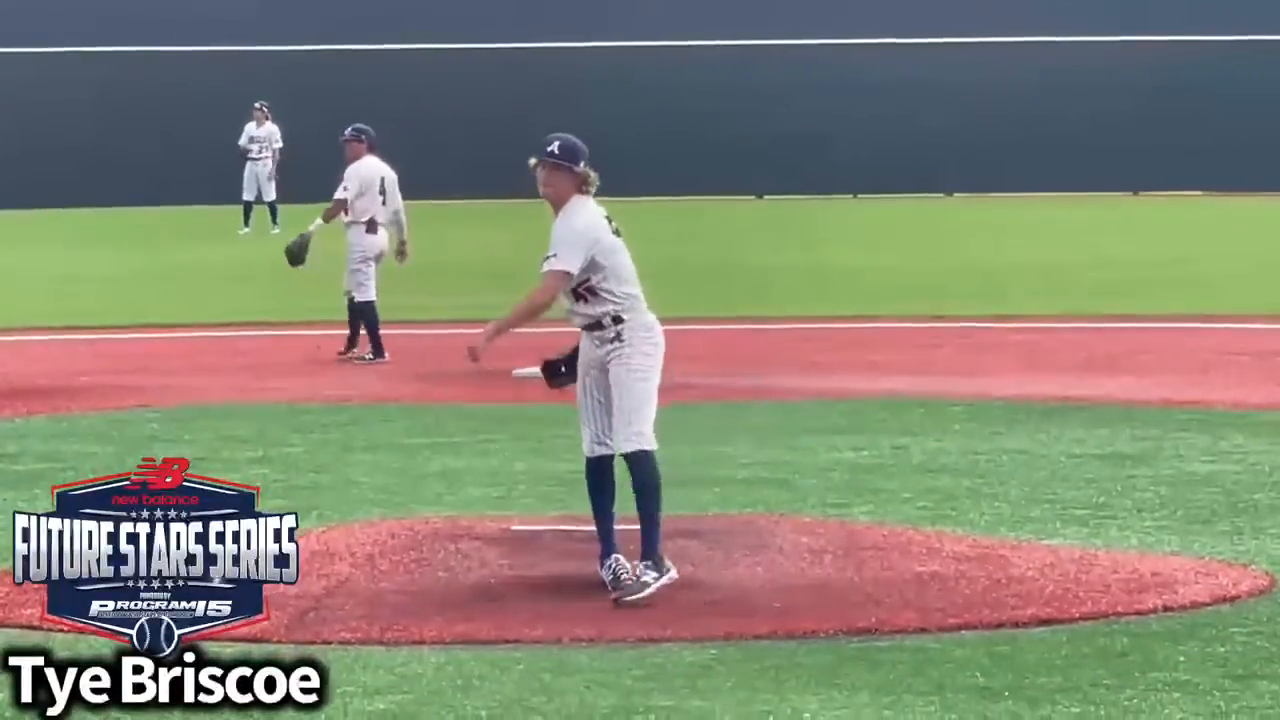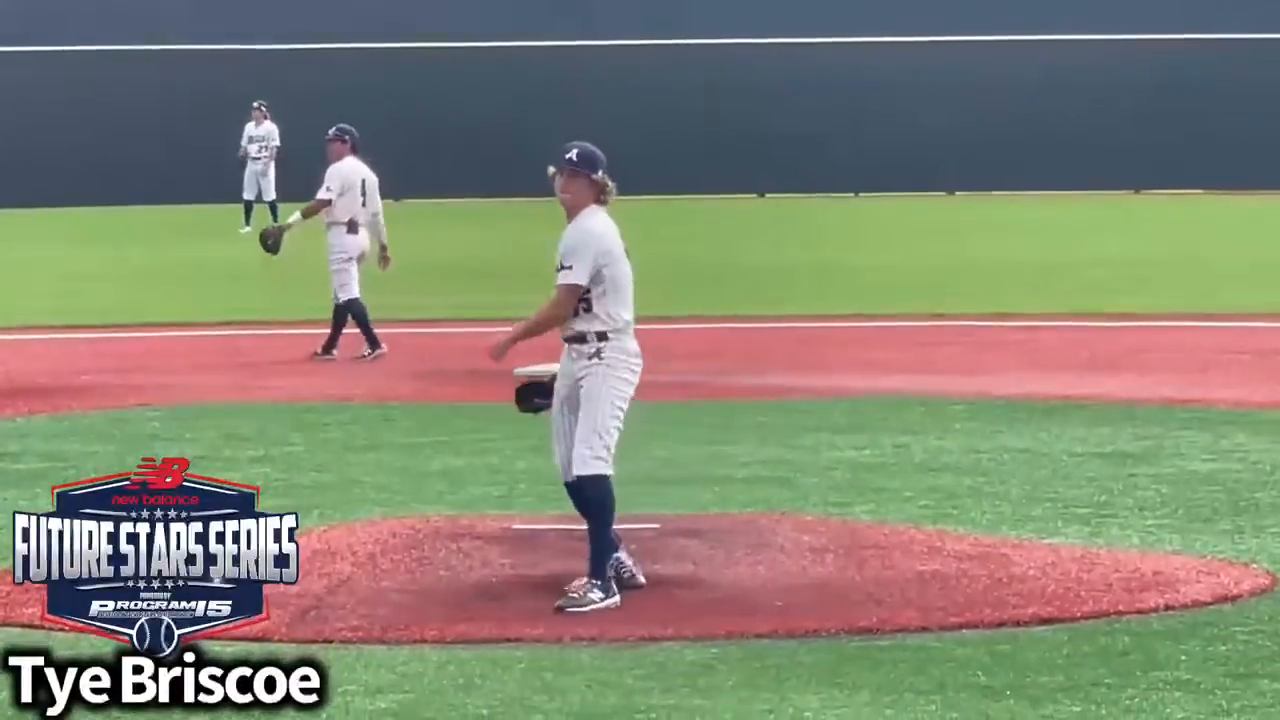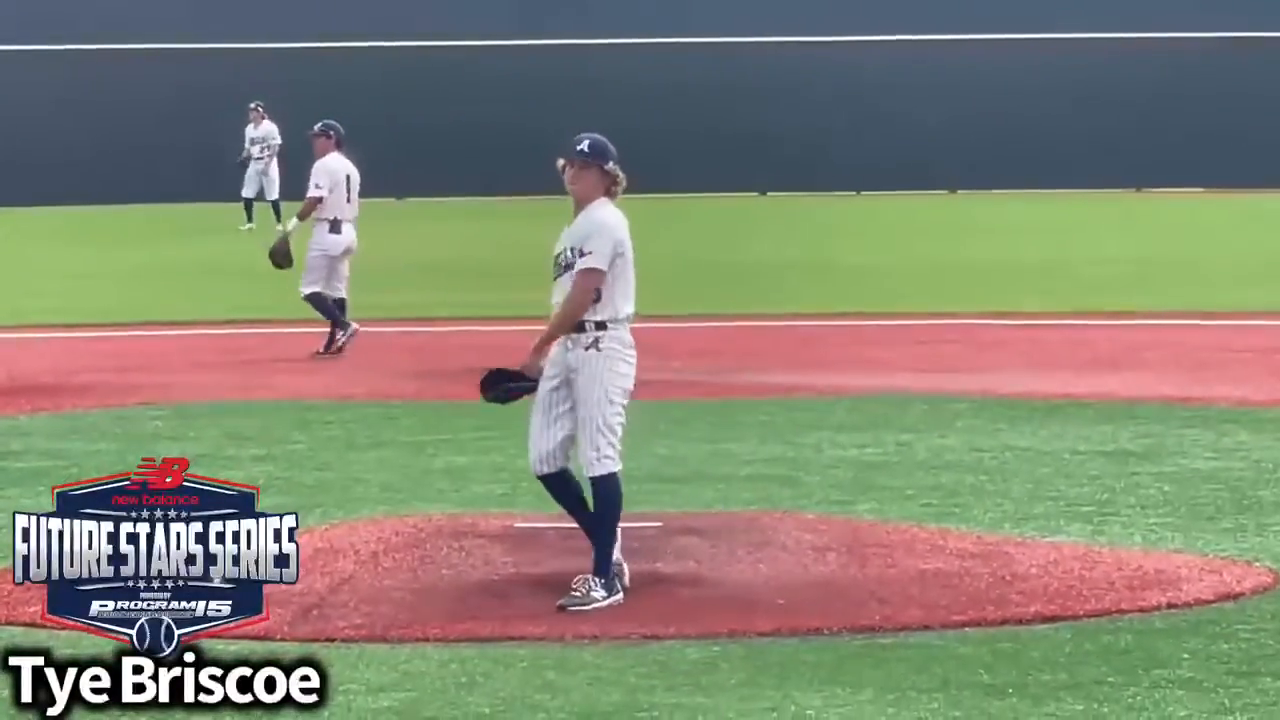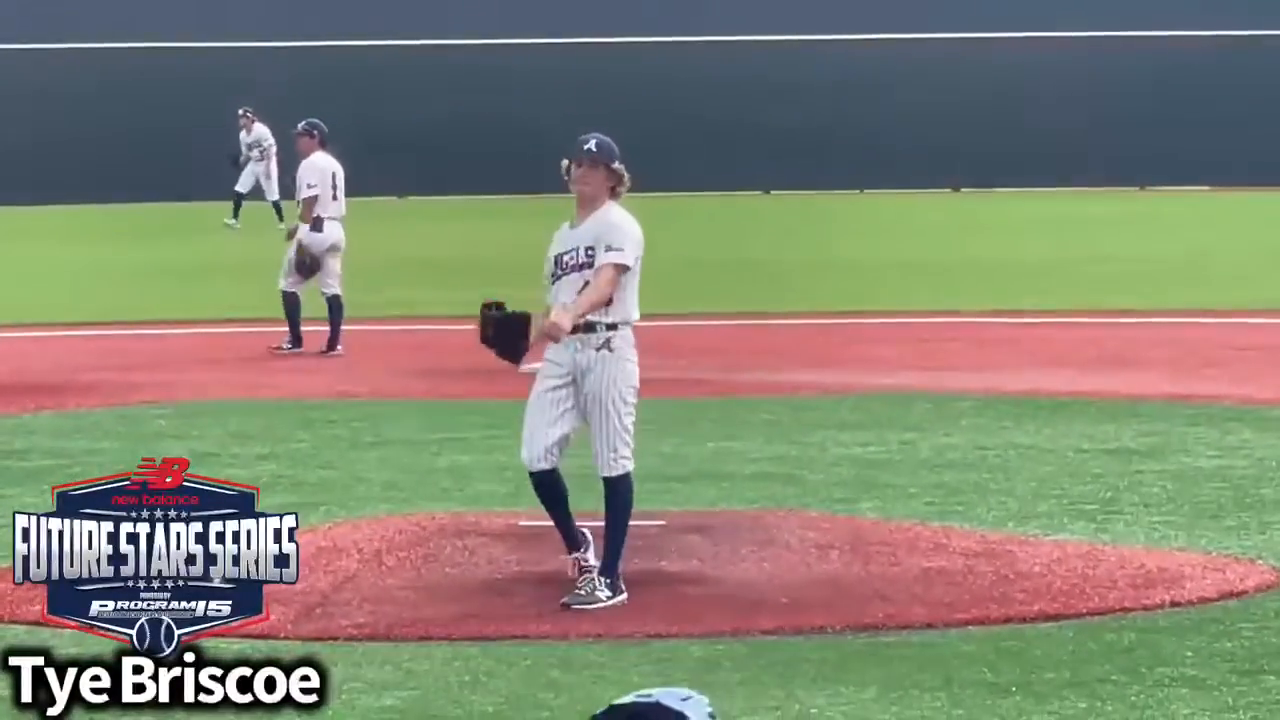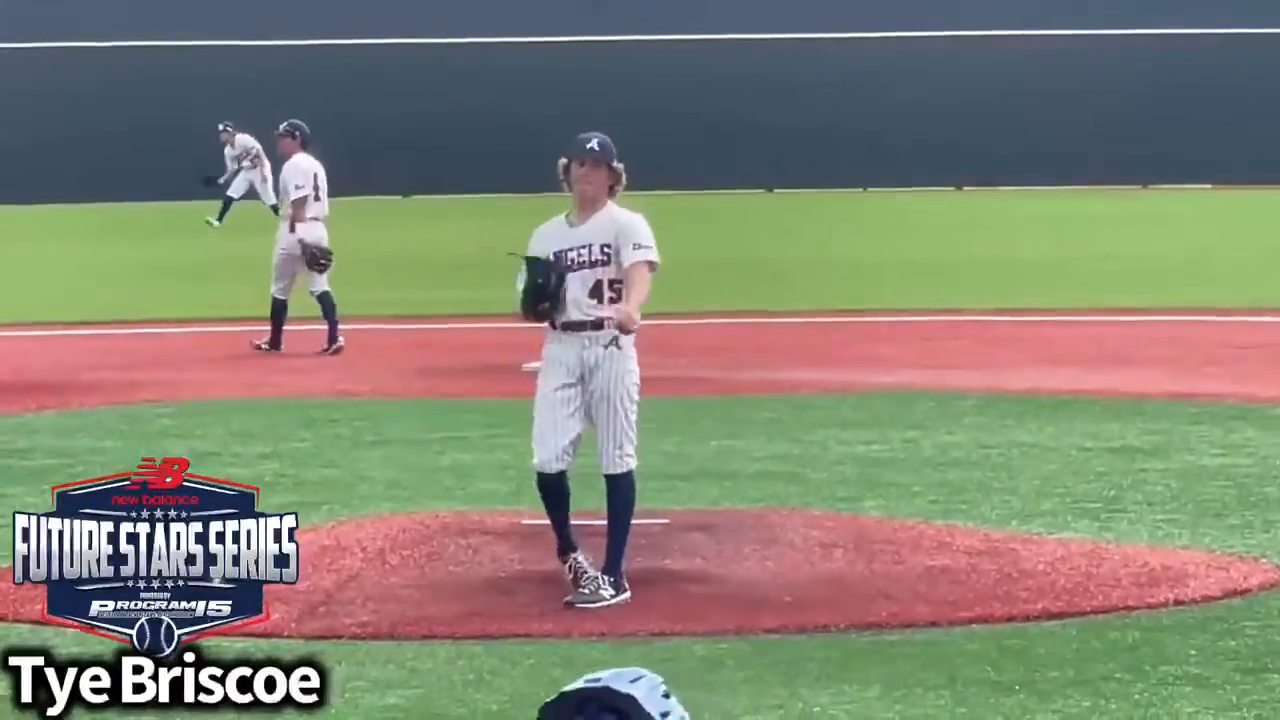
dt=0.2s
person 1, frame 1
left shoulder: (576, 223)
right shoulder: (580, 216)
left elbow: (548, 292)
left wrist: (493, 333)
right wrist: (582, 341)
left hip: (633, 339)
right hip: (596, 342)
left knee: (633, 443)
right knee: (597, 450)
left ankle: (654, 561)
right ankle: (611, 554)
person 1, frame 2
left shoulder: (588, 231)
right shoulder: (580, 231)
left elbow: (562, 307)
left wrist: (510, 339)
right wrist: (563, 363)
left hip: (608, 358)
right hip: (578, 358)
left knee: (588, 461)
right knee: (572, 468)
left ankle: (602, 579)
right ankle: (610, 553)
person 1, frame 3
left shoulder: (605, 222)
right shoulder: (573, 229)
left elbow: (585, 295)
left wrist: (540, 343)
right wrist: (544, 351)
left hip: (603, 348)
right hip: (564, 349)
left knee: (599, 459)
right knee: (543, 457)
left ankle: (604, 577)
right ankle: (604, 541)
person 1, frame 4
left shoulder: (620, 224)
right shoulder: (561, 235)
left elbow: (606, 280)
left wrist: (571, 317)
right wrist: (528, 328)
left hip: (608, 348)
right hip: (560, 351)
left knee: (613, 463)
right knee: (537, 458)
left ankle: (609, 578)
right ankle: (577, 545)
person 1, frame 5
left shoulder: (628, 224)
right shoulder: (546, 233)
left elbow: (640, 276)
left wrist: (629, 310)
left hip: (613, 347)
right hip: (561, 349)
left knee: (617, 461)
right knee: (548, 462)
left ankle: (613, 576)
right ankle: (568, 552)
person 2, frame 1
left shoulder: (357, 169)
right shoulder: (387, 171)
left elbow: (339, 204)
right elbow: (397, 210)
left wrist: (312, 228)
right wrist: (402, 240)
left hip: (362, 235)
right hip: (379, 235)
left knee: (364, 294)
right knee: (354, 290)
left ankle: (378, 350)
right ankle: (352, 344)
person 2, frame 2
left shoulder: (338, 169)
right shoulder: (368, 173)
left elbow: (321, 203)
right elbow: (376, 213)
left wrist: (291, 221)
right wrist: (383, 246)
left hip: (342, 235)
right hip: (361, 235)
left knee: (346, 295)
right knee: (344, 293)
left ankle: (374, 344)
right ankle: (330, 346)
person 2, frame 3
left shoulder: (324, 165)
right shoulder: (351, 168)
left elbow: (313, 201)
left wrist: (290, 227)
left hip: (327, 232)
right hip: (347, 232)
left knee: (310, 289)
right knee: (337, 290)
left ankle: (345, 325)
right ankle: (332, 343)
person 2, frame 4
left shoulder: (310, 164)
right shoulder: (335, 164)
left elbow: (309, 202)
left wrist: (301, 235)
left hip: (314, 231)
right hip: (335, 229)
left knee: (290, 284)
right knee: (332, 288)
left ankle: (294, 340)
right ankle: (334, 343)
person 2, frame 5
left shoulder: (293, 165)
right shoulder: (316, 165)
left elbow: (298, 203)
left wrist: (298, 235)
left hip: (297, 231)
right hip: (318, 229)
left knee: (281, 288)
right knee: (319, 286)
left ankle: (275, 341)
right ankle: (334, 335)
